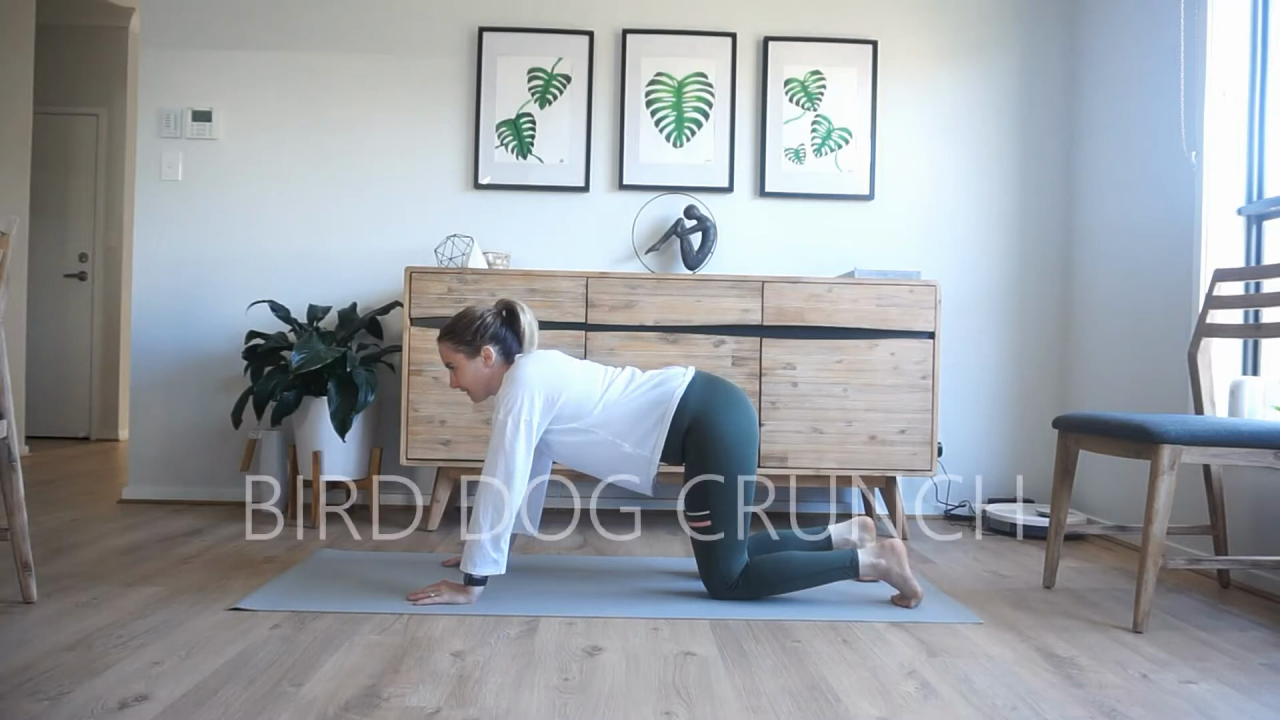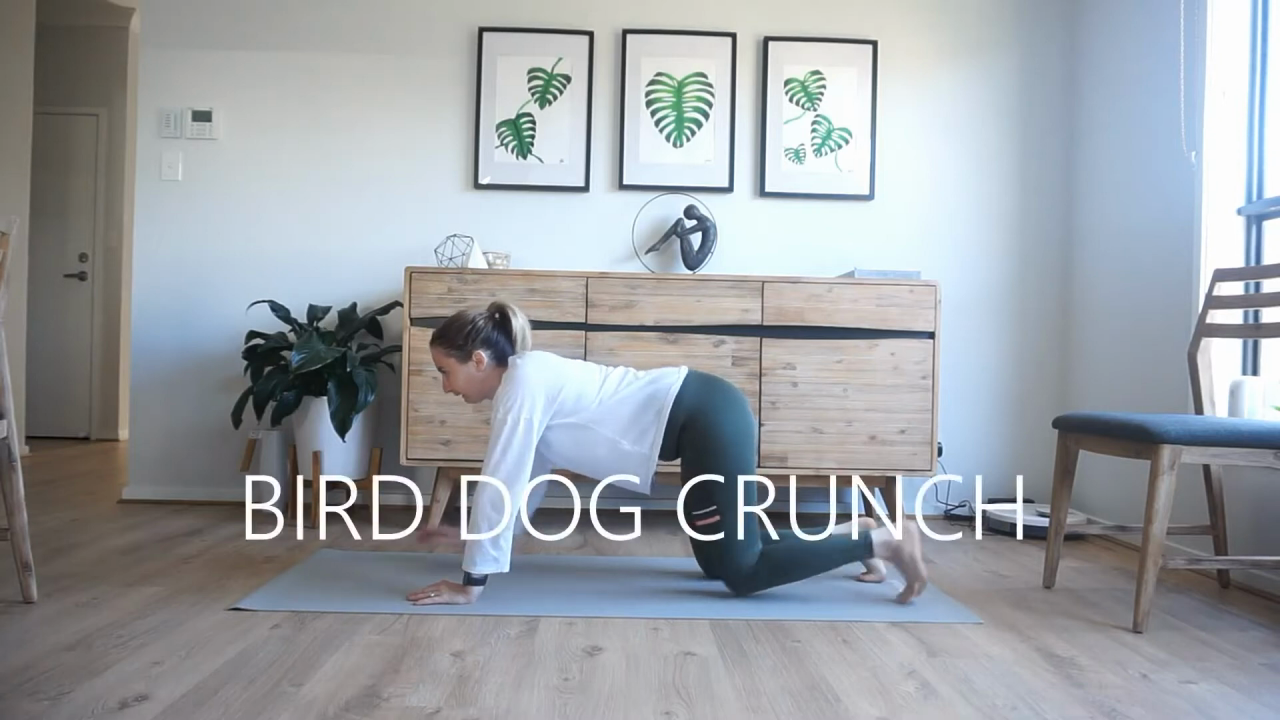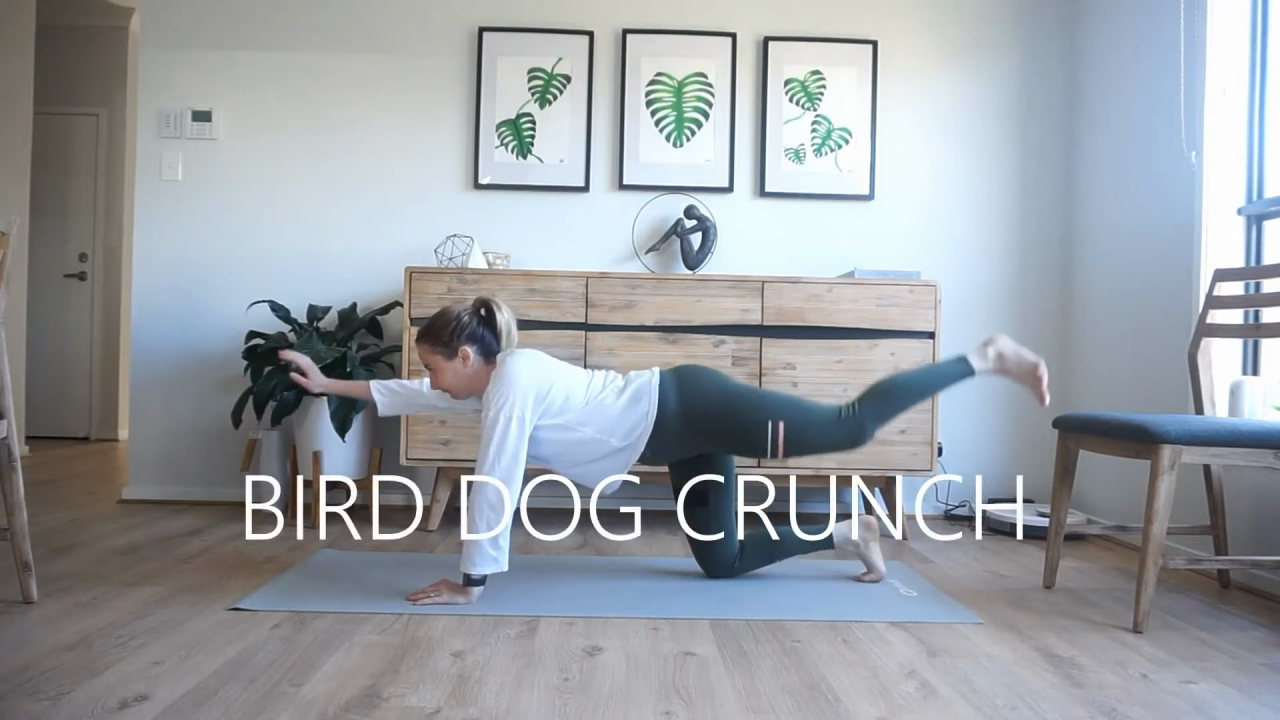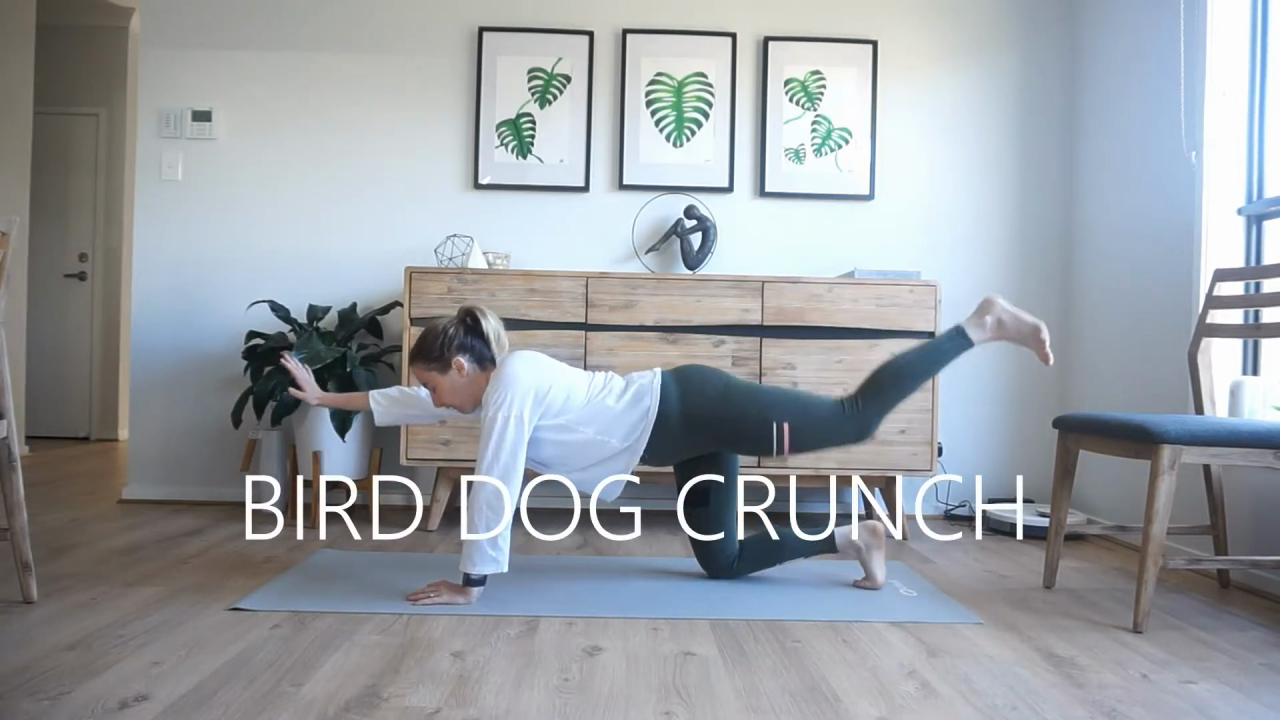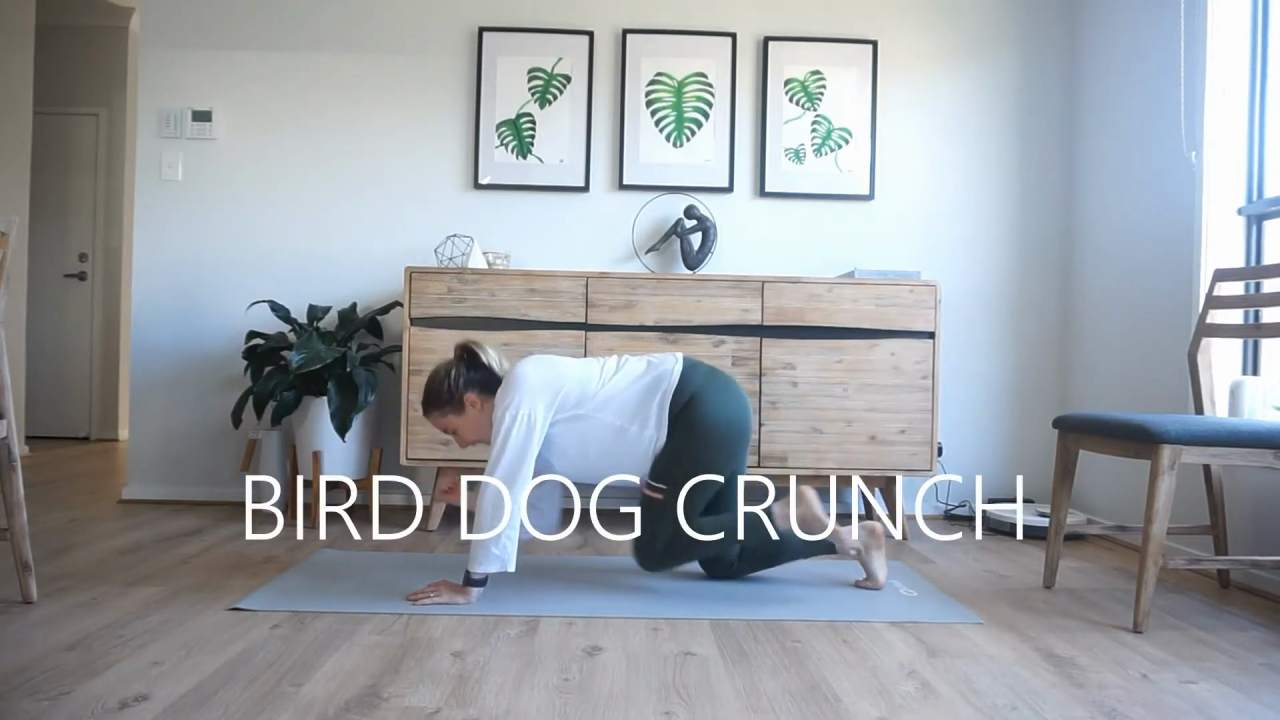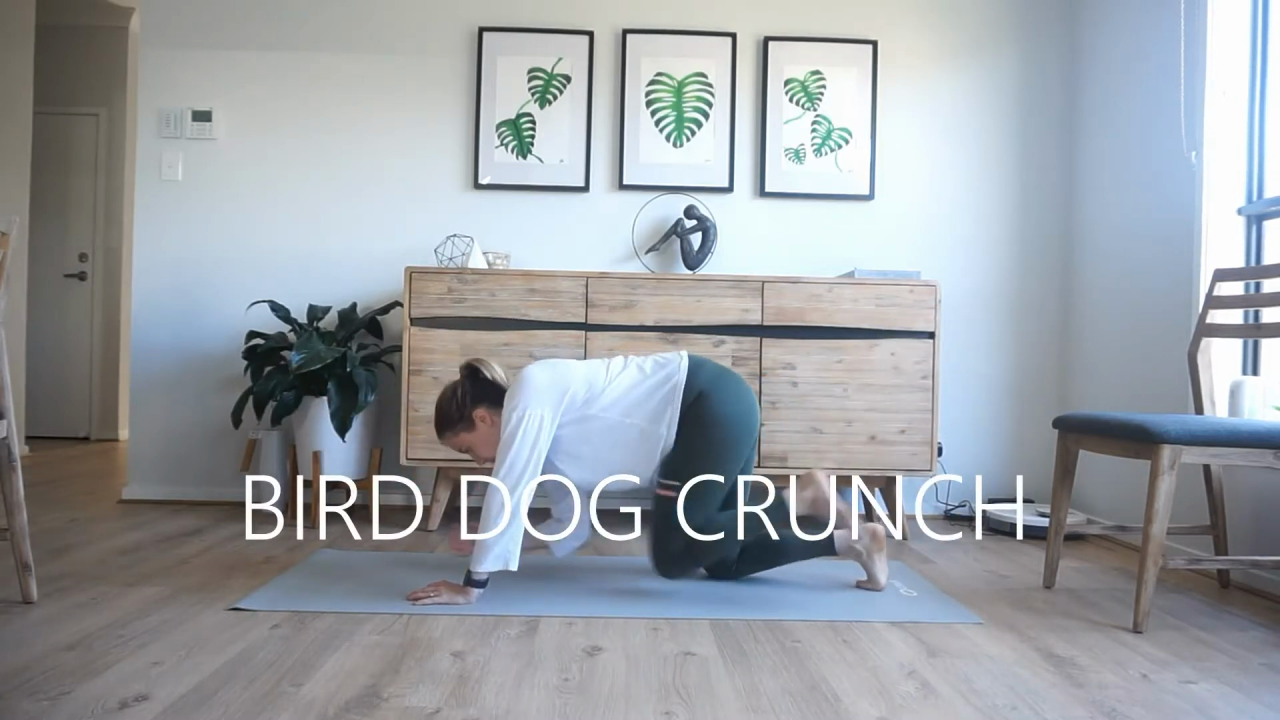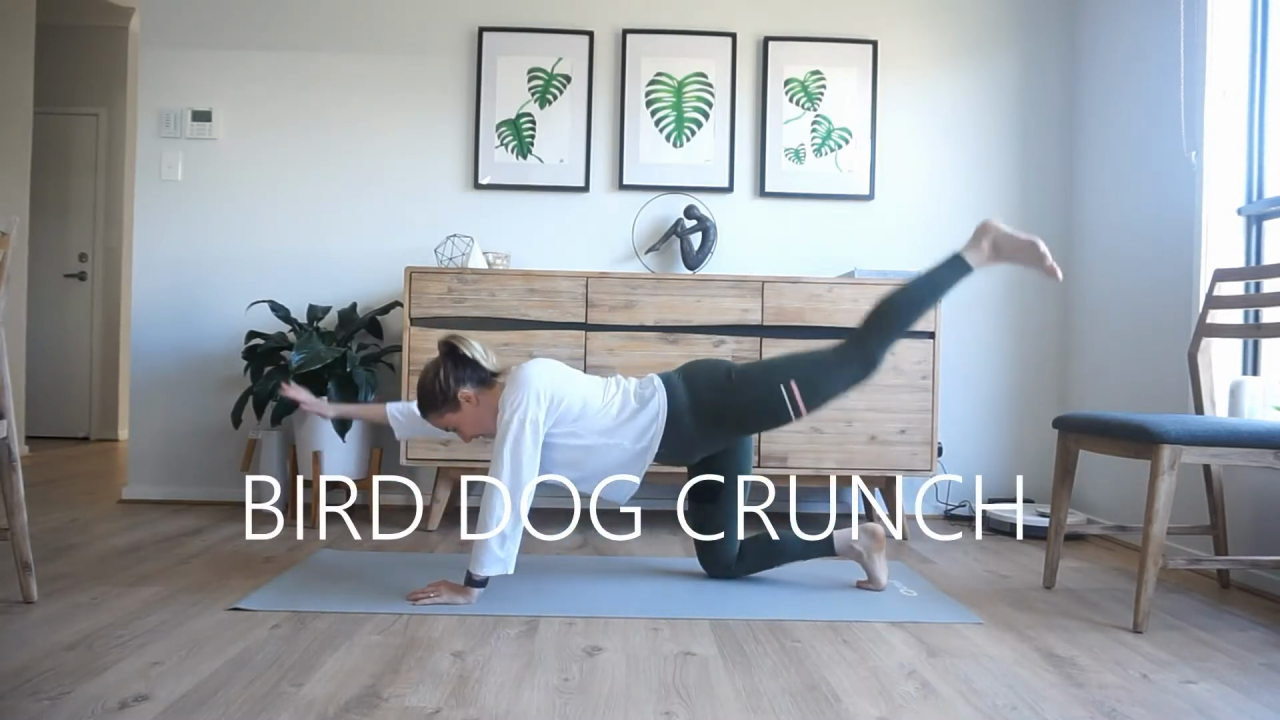
dt=0.5s
person 1, frame 1
left shoulder: (522, 383)
right shoulder: (534, 372)
left elbow: (500, 487)
right elbow: (527, 476)
left wrist: (472, 582)
right wrist: (481, 551)
left hip: (711, 418)
right hip: (705, 413)
left knee: (726, 580)
right knee: (721, 552)
left ankle: (873, 560)
right ankle: (846, 534)
person 1, frame 2
left shoulder: (520, 382)
right shoulder: (528, 380)
left elbow: (501, 488)
right elbow: (516, 475)
left wrist: (470, 581)
right wrist: (462, 527)
left hip: (704, 413)
right hip: (697, 417)
left knee: (746, 573)
right knee: (720, 560)
left ankle: (884, 538)
right ankle: (853, 529)
person 1, frame 3
left shoulder: (510, 382)
right shoulder: (498, 375)
left elbow: (494, 489)
right elbow: (415, 396)
left wrist: (471, 582)
right wrist: (332, 383)
left hip: (693, 409)
right hip: (687, 427)
left knee: (849, 424)
right knee: (721, 561)
left ankle: (987, 357)
right ankle: (850, 534)
person 1, frame 4
left shoulder: (509, 384)
right shoulder: (496, 384)
left elbow: (493, 492)
right elbow: (411, 403)
left wrist: (469, 582)
right wrist: (329, 398)
left hip: (692, 409)
right hip: (688, 428)
left knee: (848, 420)
right knee: (723, 561)
left ankle: (979, 324)
right ankle: (852, 538)
person 1, frame 5
left shoulder: (521, 392)
right shoulder: (527, 414)
left elbow: (501, 492)
right elbow: (537, 512)
left wrist: (471, 584)
right wrist: (469, 500)
left hip: (703, 405)
right hip: (707, 410)
left knee: (654, 552)
right knee: (723, 558)
left ankle: (788, 514)
right ankle: (849, 536)
person 1, frame 6
left shoulder: (529, 394)
right shoulder: (544, 431)
left elbow: (508, 496)
right elbow: (572, 526)
left wrist: (471, 583)
right wrist: (493, 539)
left hip: (712, 400)
right hip: (708, 406)
left knee: (674, 559)
right knee: (719, 560)
left ankle: (803, 499)
right ankle: (849, 535)
person 1, frame 7
left shoulder: (523, 393)
right shoulder: (503, 396)
left elbow: (506, 503)
right elbow: (423, 417)
left wrist: (471, 586)
right wrist: (334, 409)
left hip: (708, 407)
right hip: (705, 430)
left knee: (859, 355)
right knee: (724, 562)
left ankle: (980, 248)
right ankle: (852, 542)
